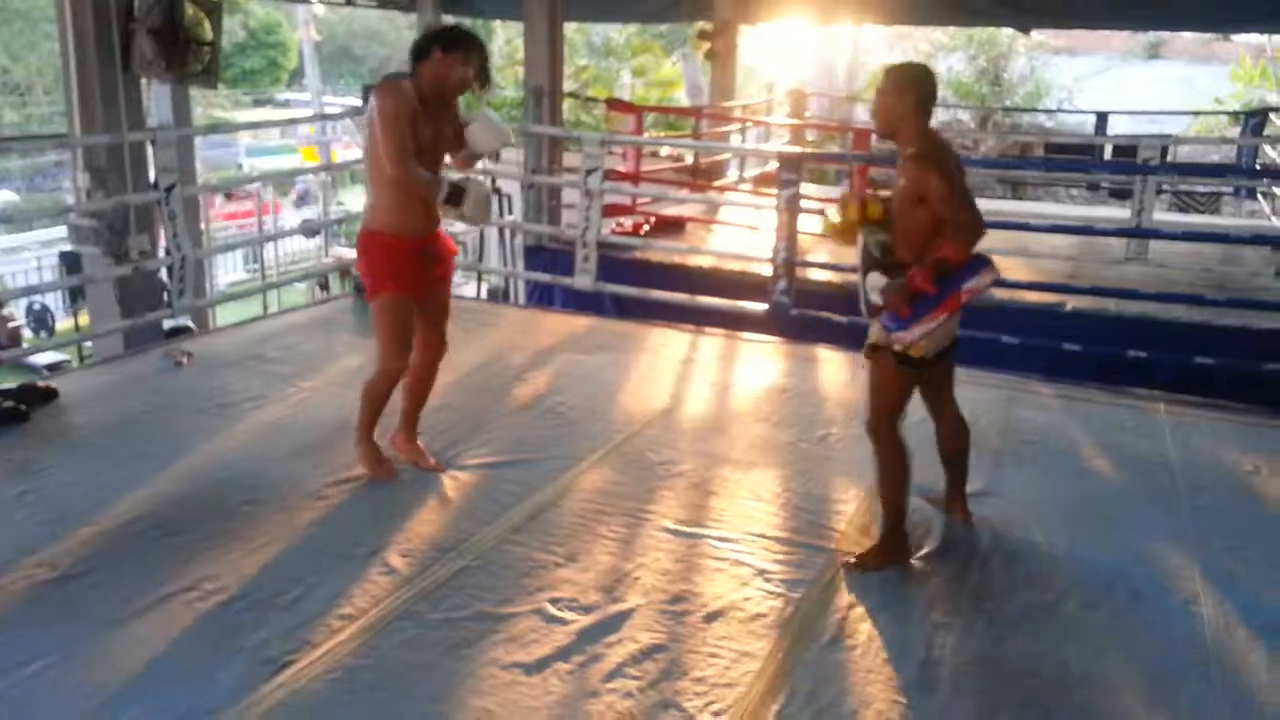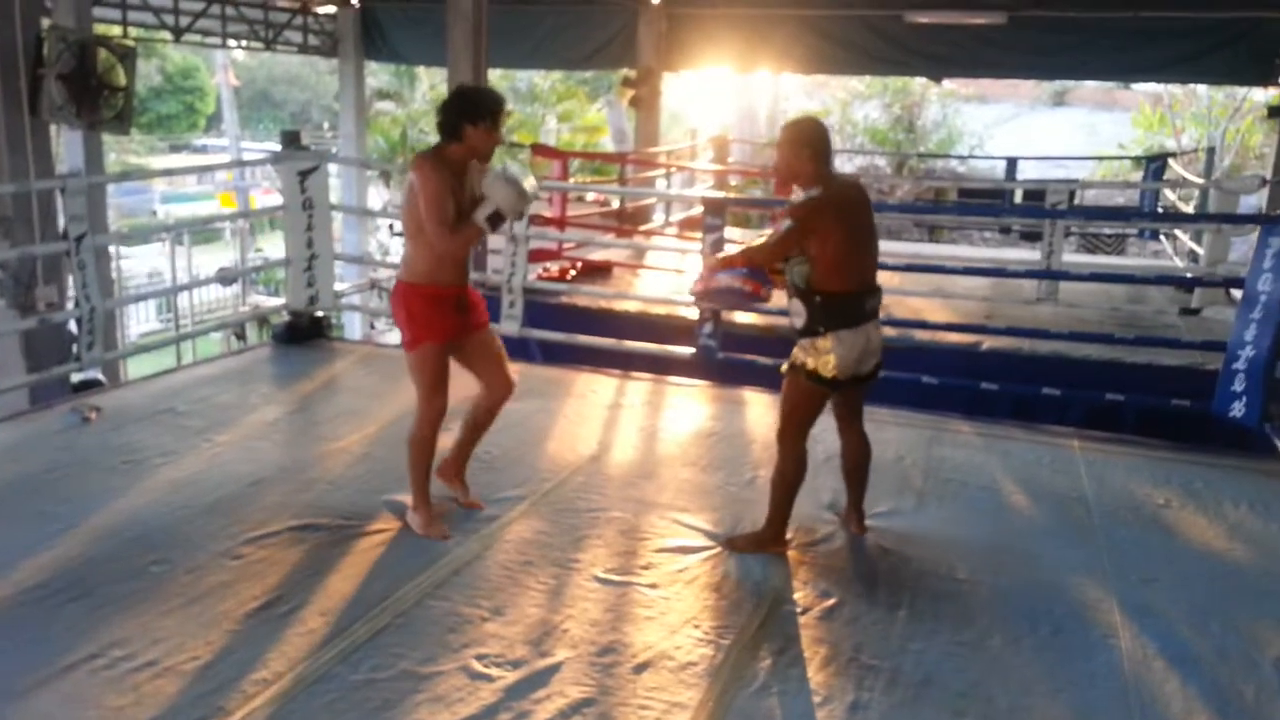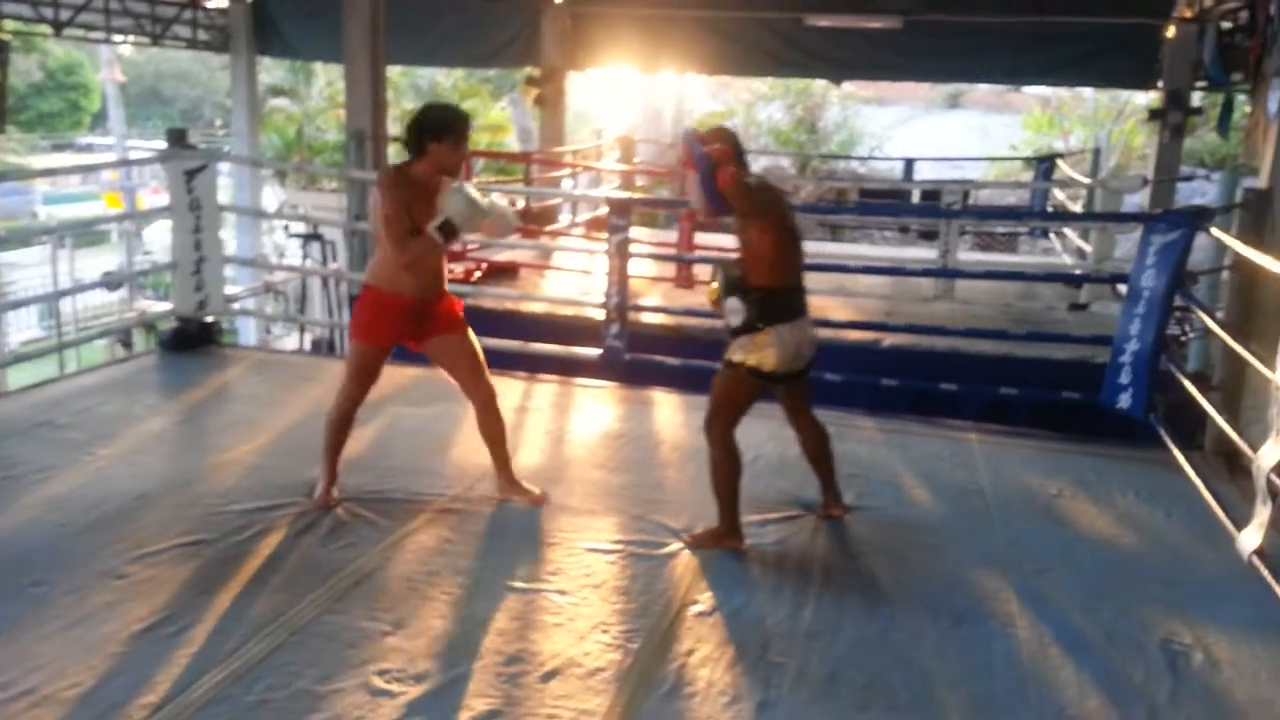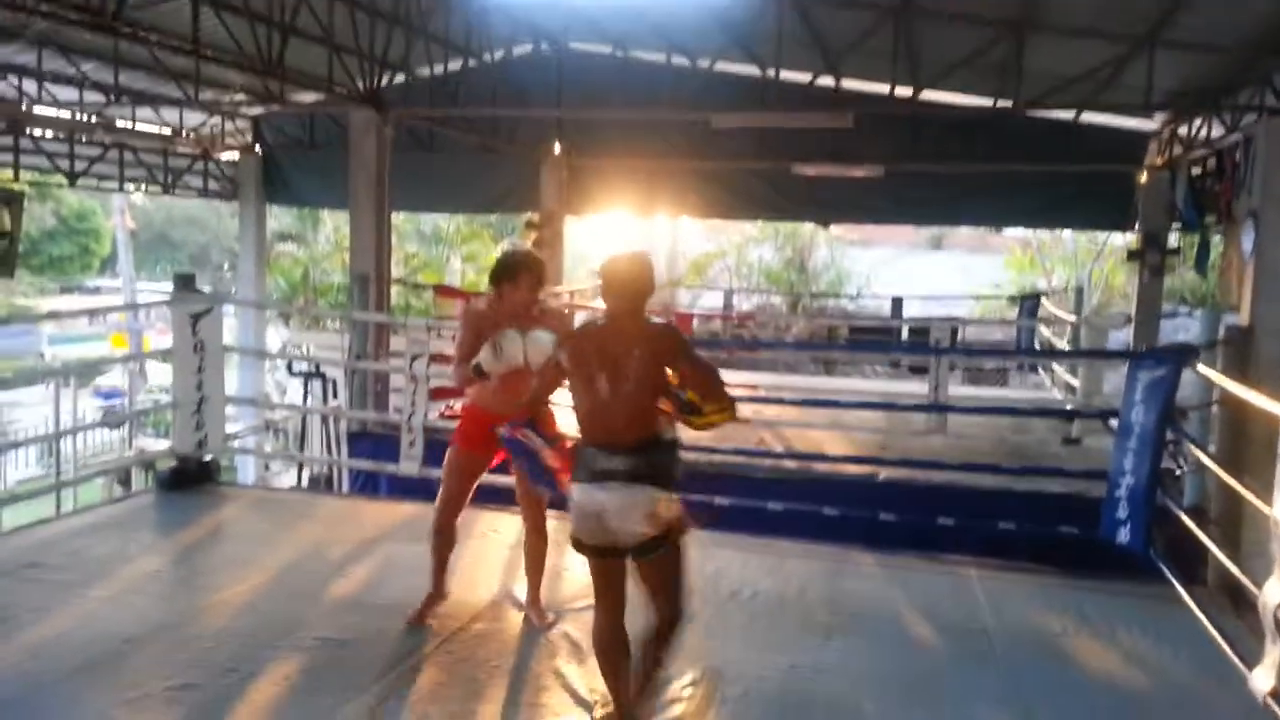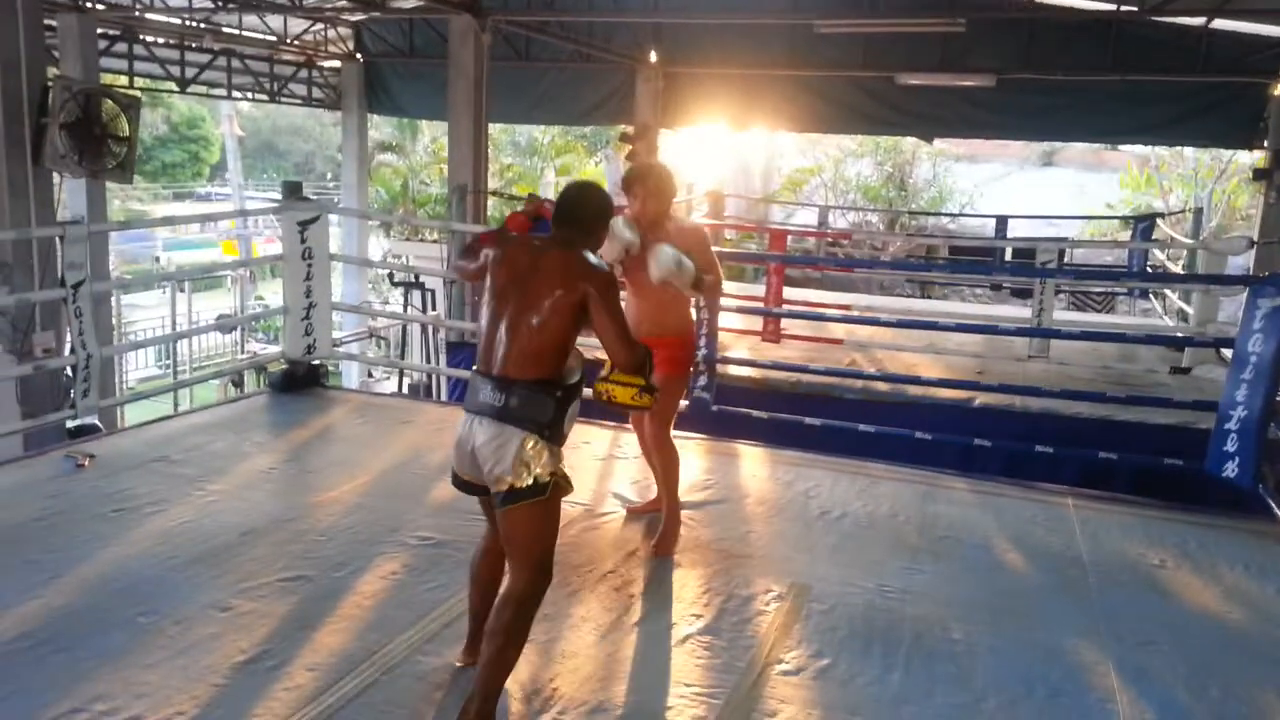
dt=1s
person 1, frame 1
left shoulder: (922, 162)
right shoulder: (931, 153)
left elbow: (969, 227)
left wrist: (914, 282)
right wrist: (879, 214)
left hip: (914, 311)
left knee: (881, 425)
right knee: (943, 406)
left ankle: (893, 540)
right ankle: (956, 499)
person 1, frame 2
left shoulder: (813, 204)
right shoulder: (852, 191)
left elbow: (770, 253)
left wrist: (726, 261)
right wrist: (792, 253)
left hip: (829, 337)
right hip: (865, 328)
left knee: (790, 437)
right knee: (850, 423)
left ankle: (773, 533)
right ankle: (855, 513)
person 1, frame 3
left shoulder: (757, 195)
right shoulder: (763, 195)
left elbow: (736, 194)
left wrist: (719, 161)
right wrist: (732, 278)
left hip: (764, 333)
right hip: (792, 325)
left knee: (718, 427)
right knee: (801, 414)
left ankle: (727, 530)
right ankle: (832, 498)
person 1, frame 4
left shoulder: (574, 342)
right shoulder: (662, 337)
left elbow: (531, 401)
right elbow: (712, 394)
left hip: (590, 488)
right hip: (644, 491)
left knee: (608, 610)
right knee: (667, 612)
person 1, frame 5
left shoulder: (505, 251)
right shoulder: (591, 276)
left elbow: (464, 265)
right elbow: (626, 357)
left wrist: (508, 231)
right wrist: (646, 360)
left hip: (477, 419)
right hip: (525, 433)
left knee: (499, 536)
right knee: (530, 577)
left ankle: (476, 642)
person 2, frame 1
left shoulder: (443, 104)
right shoulder: (393, 94)
left elbow: (462, 158)
right elbow: (400, 174)
left wrist: (479, 147)
right wrist: (452, 191)
left hip: (429, 244)
right hip: (386, 249)
left knee: (430, 350)
right knee: (394, 361)
left ankle: (406, 436)
right ankle: (365, 438)
person 2, frame 2
left shoulder: (473, 170)
right shoulder: (430, 170)
right elbow: (447, 243)
left wrist: (503, 205)
right wrist: (492, 214)
left hip: (460, 295)
right hip: (422, 298)
left knee: (500, 384)
right knee: (433, 406)
left ankle: (453, 468)
right ankle: (419, 505)
person 2, frame 3
left shoulder: (445, 184)
right shoulder: (392, 186)
left elbow: (448, 234)
right elbow: (403, 257)
left wrist: (487, 216)
right wrist: (447, 226)
left hip: (434, 305)
right hip: (384, 304)
left knee: (483, 393)
right knee: (351, 397)
left ankle: (506, 479)
right ankle: (328, 478)
person 2, frame 4
left shoulder: (552, 319)
right shoulder: (477, 315)
right elbow: (459, 377)
left wrist: (551, 363)
right wrist: (484, 367)
left hip: (529, 423)
right hip: (481, 419)
left knee: (535, 518)
right knee: (446, 508)
left ankle: (533, 599)
right ankle: (436, 587)
person 2, frame 5
left shoulder: (690, 235)
right shoulder: (623, 230)
left elbow: (716, 286)
left wrist: (692, 281)
right wrist: (609, 262)
left hip: (673, 344)
right hip: (634, 339)
left knee: (657, 430)
right knee: (640, 422)
left ankle: (671, 521)
right ankle: (662, 494)
